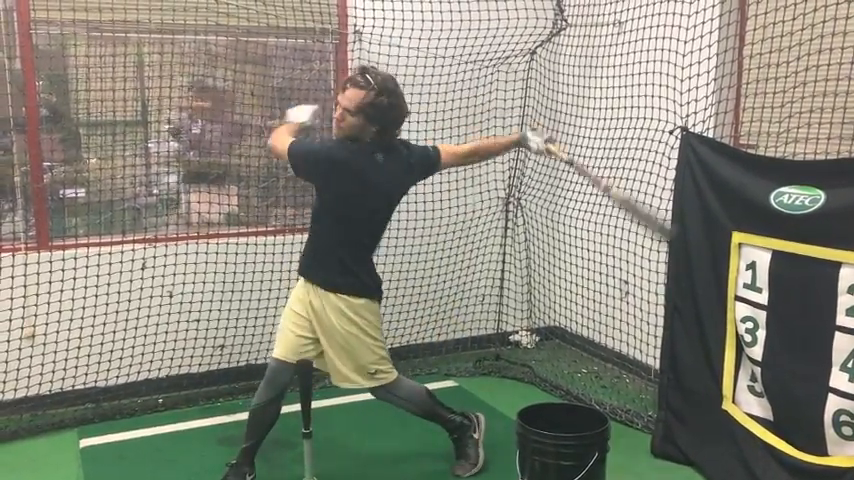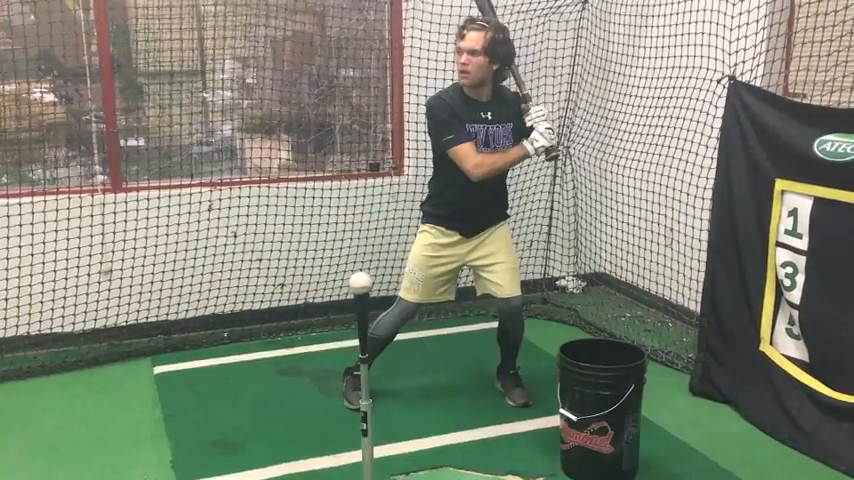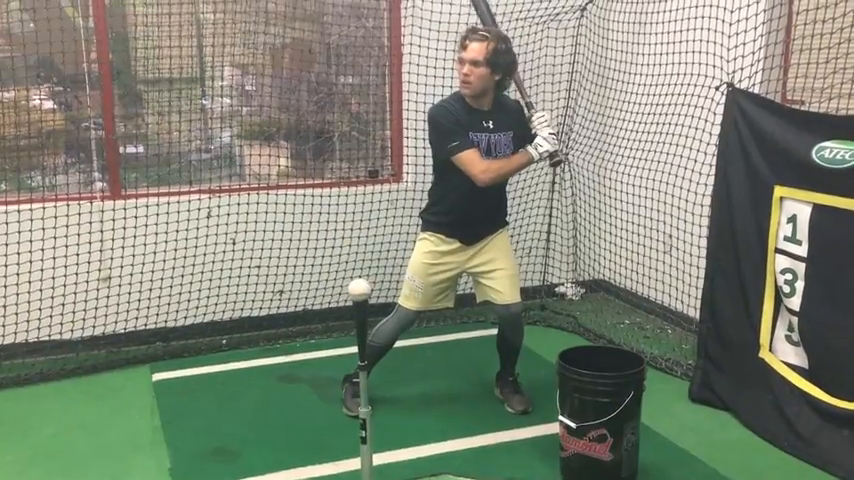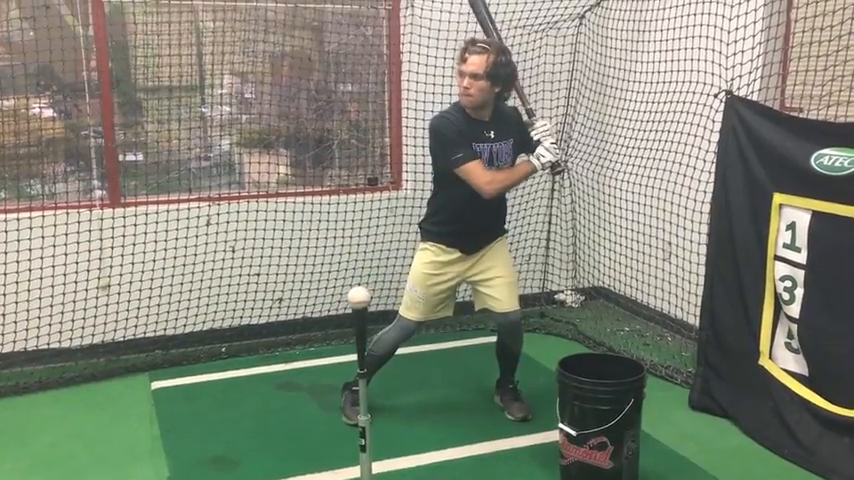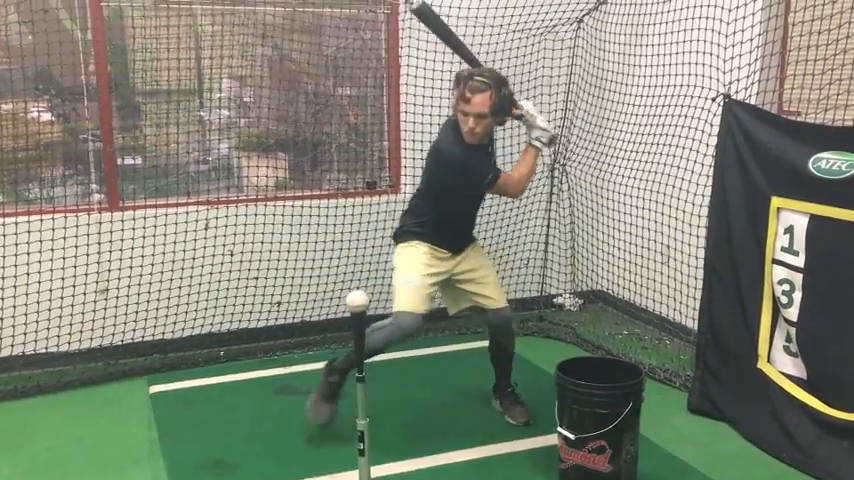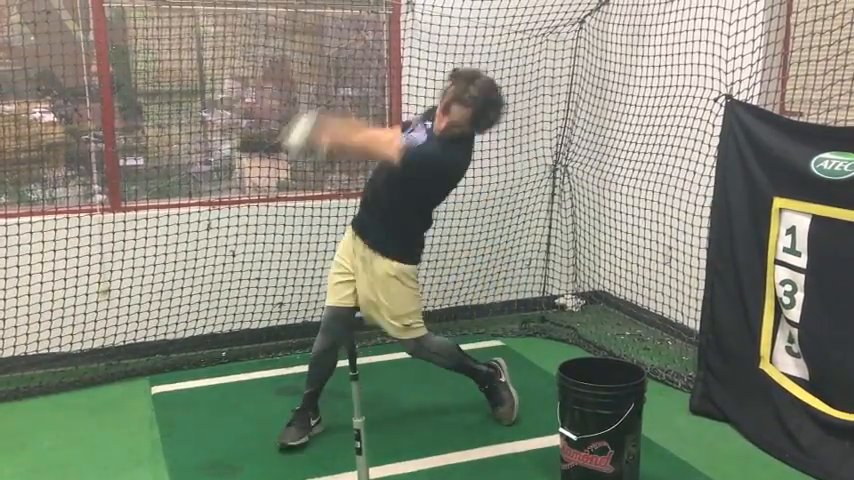
dt=0.4s
person 1, frame 1
left shoulder: (336, 158)
right shoulder: (403, 157)
left elbow: (278, 143)
right elbow: (464, 152)
left wrist: (295, 118)
right wrist: (520, 139)
left hip: (347, 296)
right hip: (312, 285)
left knee: (382, 382)
right knee: (278, 375)
left ankle: (463, 426)
person 1, frame 2
left shoulder: (511, 104)
right shoulder: (442, 106)
left elbow: (529, 153)
right elbow: (475, 167)
left wrist: (541, 132)
right wrist: (528, 146)
left hip: (491, 226)
right hip: (442, 228)
left knee: (511, 304)
right knee: (404, 308)
left ankle: (508, 372)
right ankle: (356, 372)
person 1, frame 3
left shoulder: (512, 112)
right shoulder: (444, 114)
left elbow: (529, 152)
right elbow: (482, 173)
left wrist: (543, 136)
right wrist: (533, 152)
left hip: (491, 234)
right hip: (442, 236)
left knee: (511, 311)
right knee: (404, 315)
left ankle: (507, 379)
right ankle: (355, 379)
person 1, frame 4
left shoulder: (510, 118)
right shoulder: (445, 126)
left elbow: (540, 152)
right elbow: (488, 184)
left wrist: (543, 139)
right wrist: (537, 161)
left hip: (490, 242)
right hip: (441, 244)
left knee: (510, 318)
right knee: (406, 324)
left ankle: (506, 387)
right ankle: (355, 387)
person 1, frame 5
left shoulder: (479, 131)
right shoulder: (453, 153)
right elbow: (513, 188)
left wrist: (524, 113)
right wrist: (537, 141)
left hip: (464, 245)
right hip: (421, 243)
left knee: (501, 316)
right knee: (407, 321)
left ankle: (504, 391)
right ankle: (336, 374)
person 1, frame 6
left shoulder: (442, 156)
right shoulder: (435, 120)
left elbow: (380, 147)
right elbow: (392, 136)
left wrist: (319, 130)
left hip: (392, 254)
right hip: (361, 236)
left knee: (414, 339)
right knee: (334, 324)
left ankle: (491, 376)
right ankle: (307, 411)
